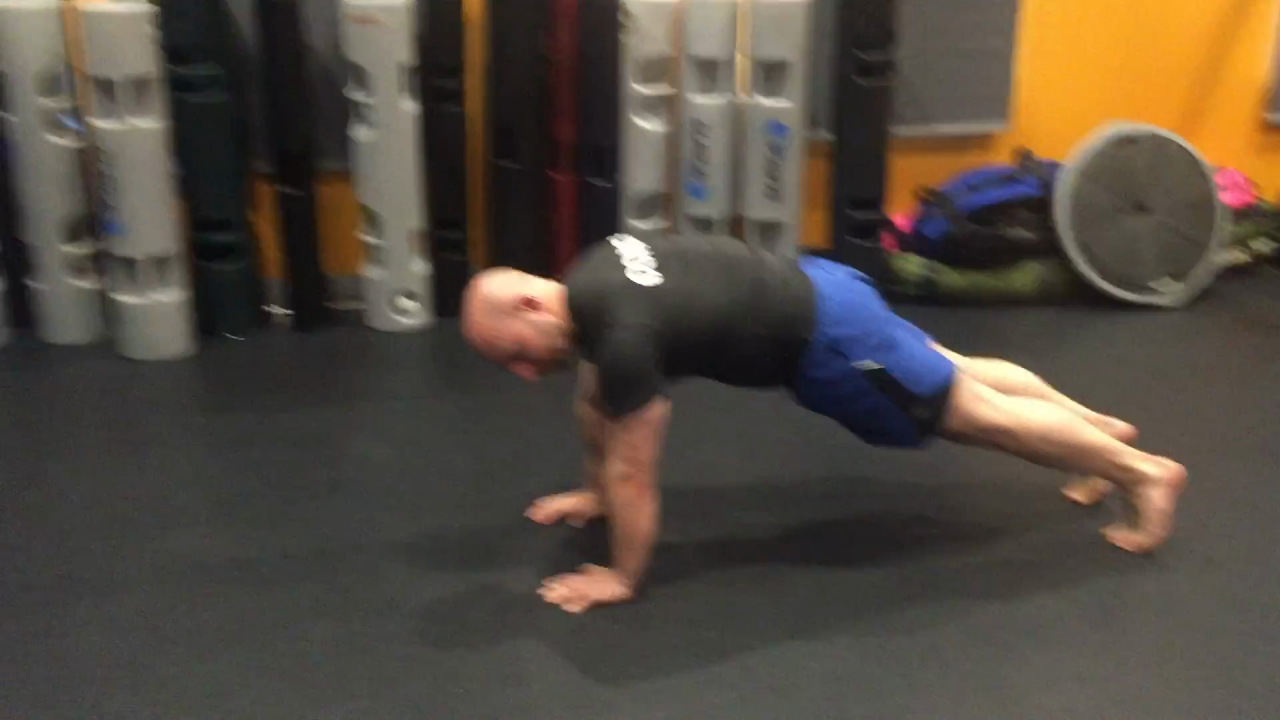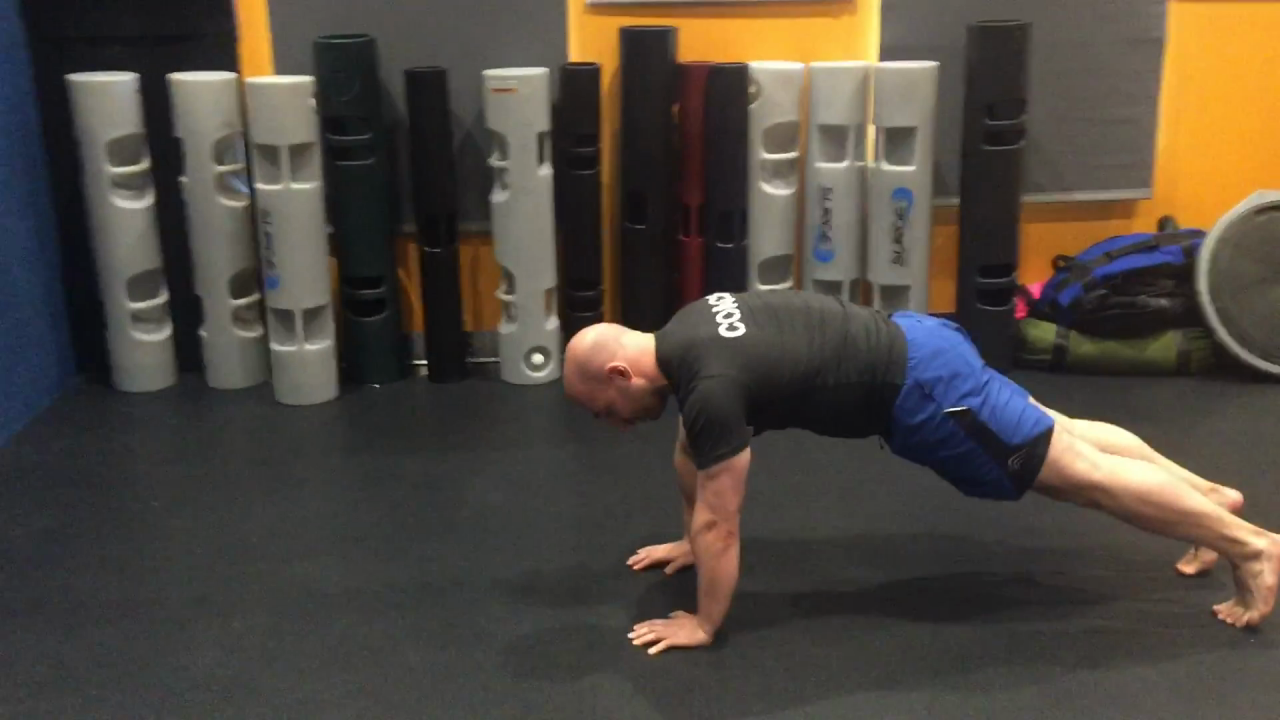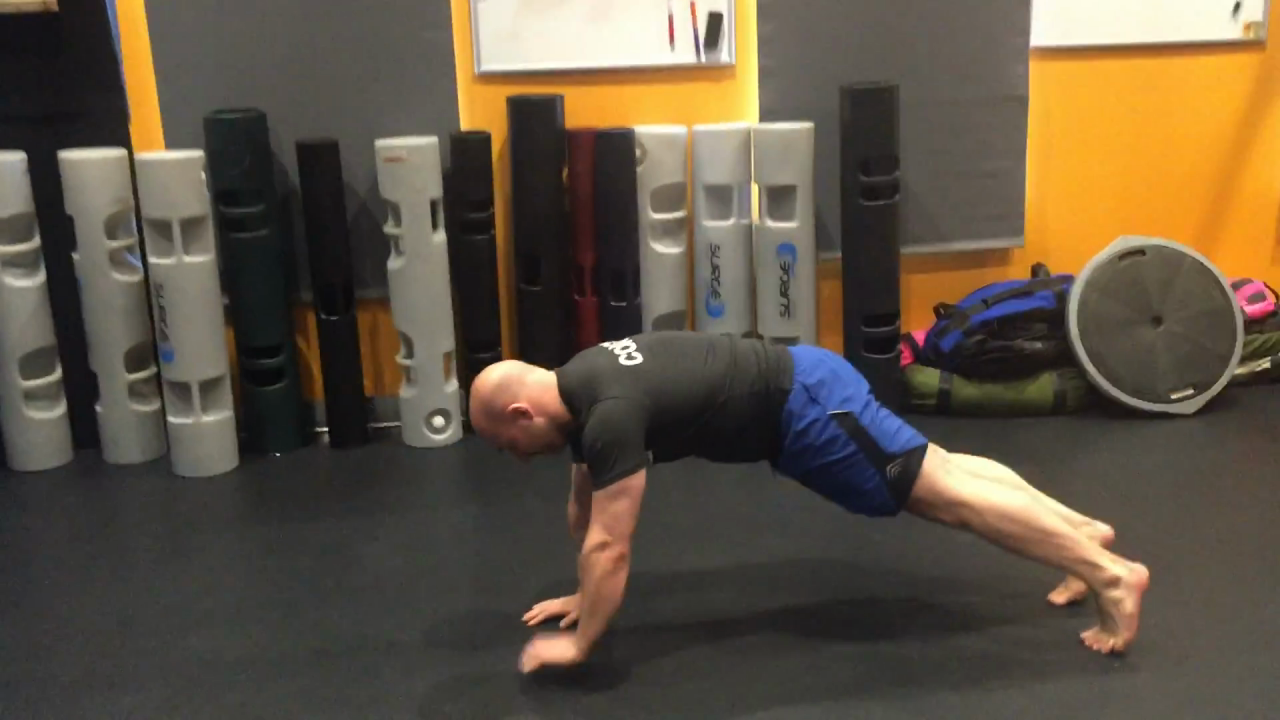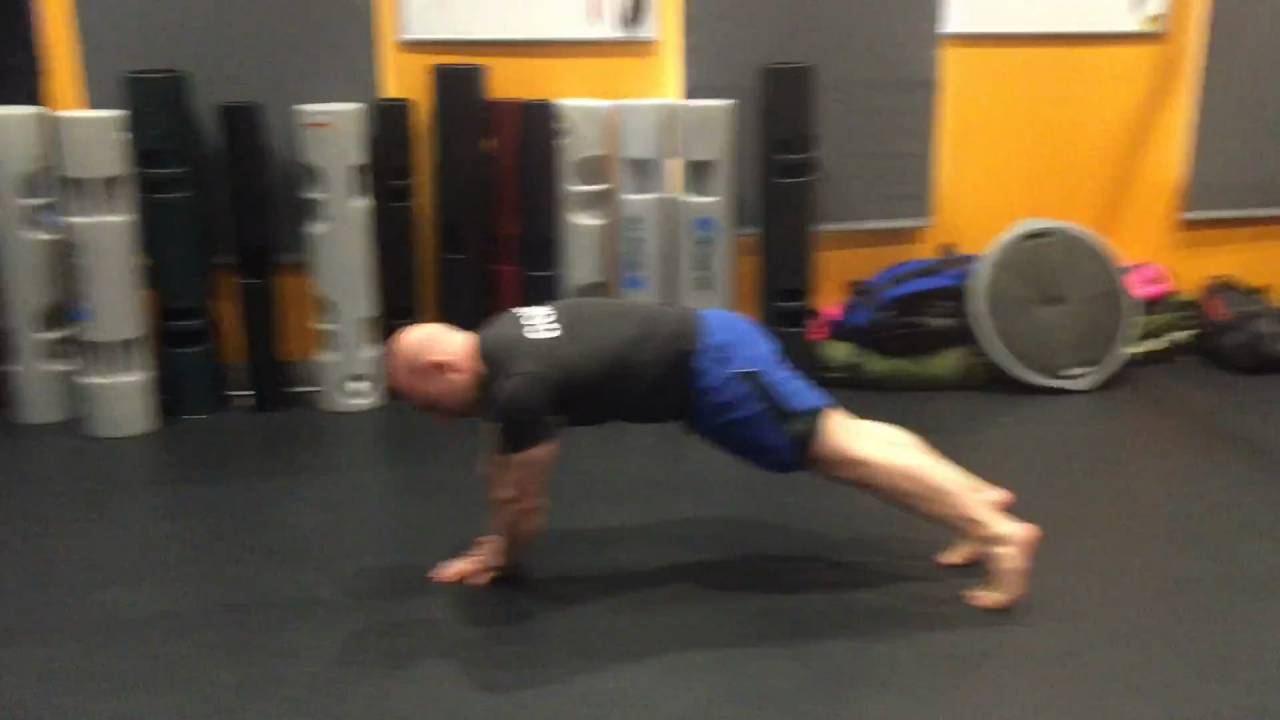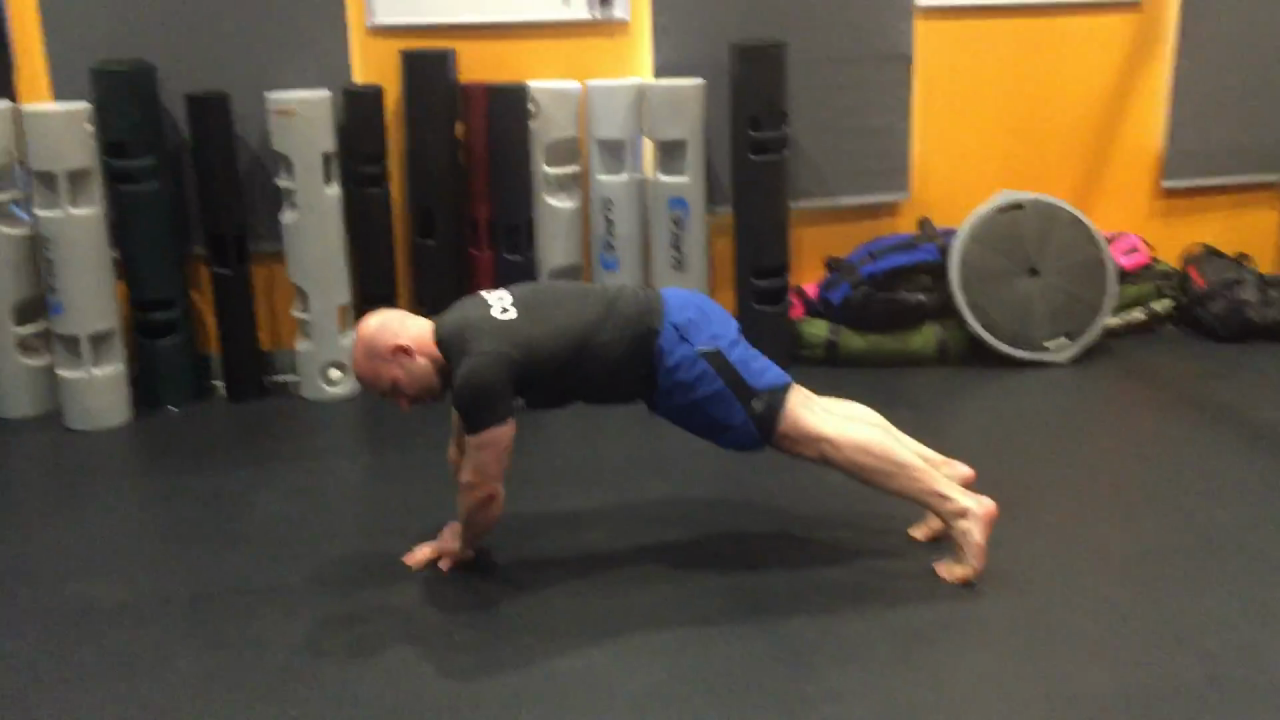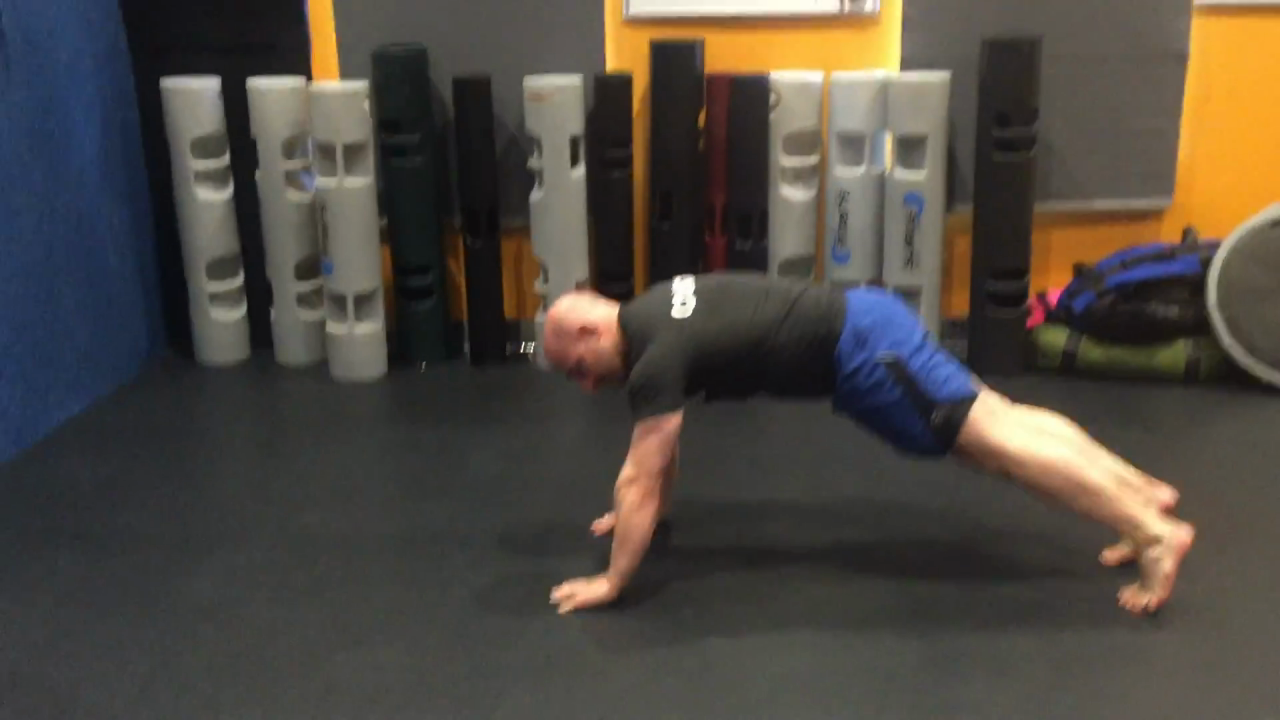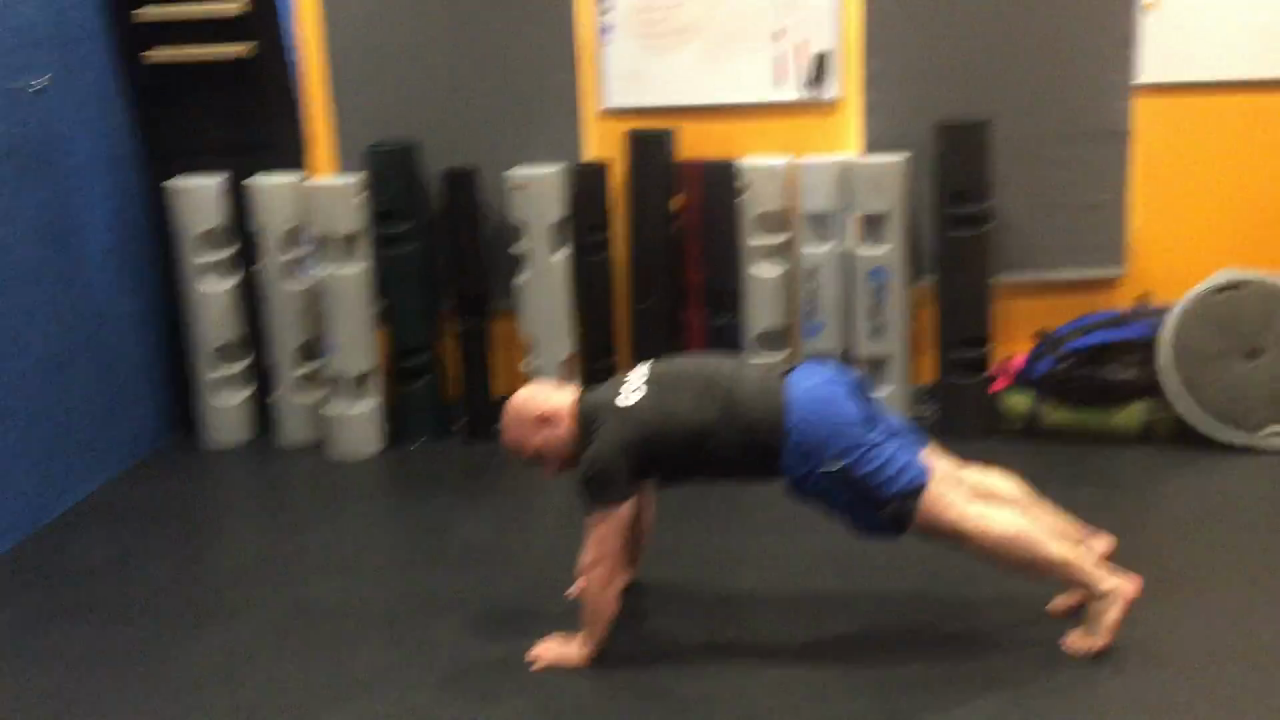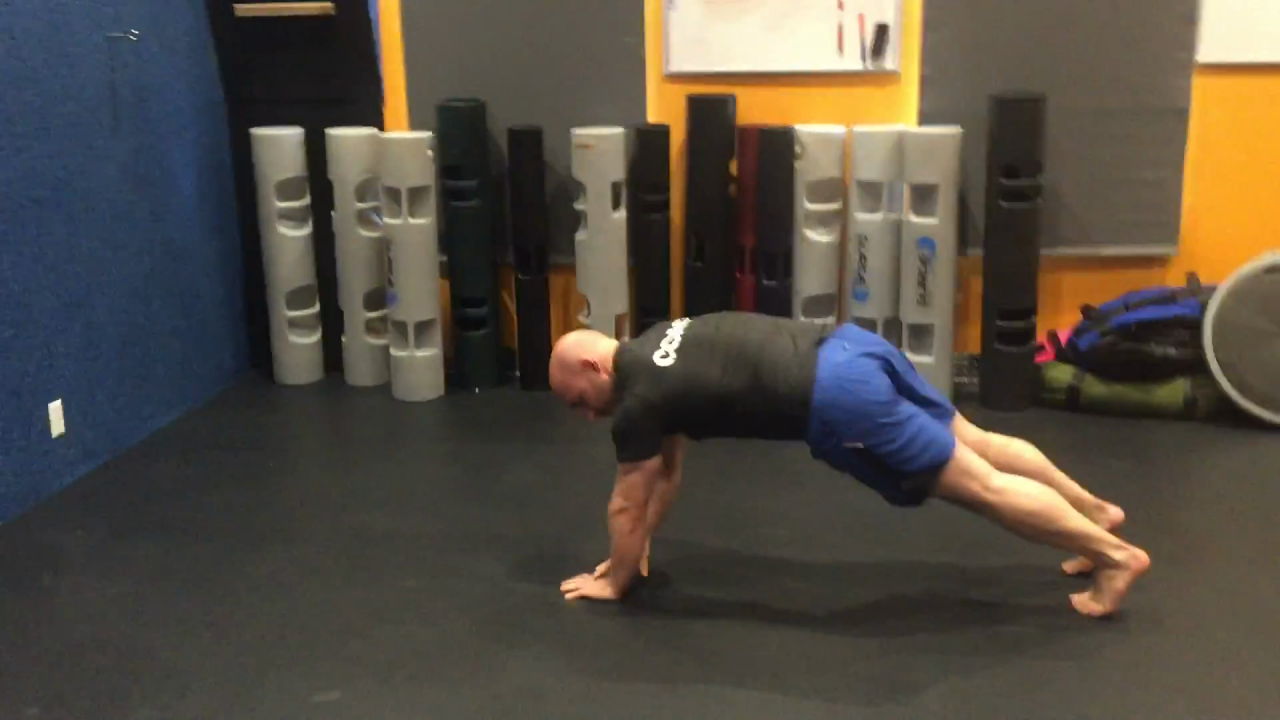
dt=0.5s
person 1, frame 1
left shoulder: (622, 332)
right shoulder: (587, 282)
left elbow: (634, 472)
right elbow: (595, 404)
left wrist: (622, 578)
right wrist: (594, 493)
left hip: (825, 343)
right hip: (814, 289)
left knee: (978, 416)
right knee: (958, 376)
left ankle: (1143, 472)
right ankle: (1104, 426)
person 1, frame 2
left shoulder: (710, 384)
right shoulder: (684, 338)
left elbow: (720, 521)
right elbow: (692, 458)
left wrist: (704, 624)
right wrist: (689, 540)
left hip: (921, 389)
right hip: (911, 345)
left knee: (1074, 471)
right knee: (1059, 434)
right ankle: (1212, 495)
person 1, frame 3
left shoulder: (609, 410)
right shoulder: (579, 388)
left elbow: (608, 543)
right elbow: (583, 505)
left wrist: (580, 642)
right wrist: (583, 592)
left hip: (804, 406)
right hip: (793, 386)
left knee: (943, 493)
right knee: (940, 469)
left ankle: (1110, 574)
right ankle: (1083, 530)
person 1, frame 4
left shoulder: (519, 383)
right shoulder: (495, 346)
left elbow: (522, 499)
right elbow: (501, 462)
left wrist: (502, 554)
right wrist: (497, 542)
left hip: (714, 371)
right hip: (708, 349)
left knee: (841, 449)
right knee: (840, 432)
left ankle: (998, 533)
right ankle: (981, 498)
person 1, frame 5
left shoulder: (478, 365)
right shoulder: (457, 329)
left elbow: (485, 487)
right elbow: (465, 450)
left wrist: (462, 543)
right wrist: (463, 526)
left hip: (675, 350)
right hip: (670, 325)
left knee: (806, 429)
right knee: (807, 410)
left ankle: (960, 507)
right ankle: (945, 472)
person 1, frame 6
left shoulder: (656, 353)
right shoulder: (649, 315)
left elbow: (639, 475)
right elbow: (662, 439)
left wrist: (611, 583)
right wrist: (645, 511)
left hip: (860, 347)
right hip: (860, 322)
left knee: (994, 439)
right knee: (997, 414)
left ankle: (1155, 537)
right ankle: (1145, 495)
person 1, frame 7
left shoulder: (605, 444)
right shoulder: (615, 404)
left elbow: (599, 558)
right elbow: (639, 498)
left wrist: (585, 644)
right wrist: (624, 570)
left hip: (809, 433)
right hip: (814, 385)
left knee: (952, 514)
right knee: (953, 476)
left ankle: (1103, 585)
right ankle: (1085, 543)
person 1, frame 8
left shoulder: (639, 398)
right shoulder: (657, 349)
left elbow: (627, 504)
right elbow: (668, 467)
left wrist: (613, 583)
right wrist: (639, 547)
left hip: (838, 400)
right hip: (850, 349)
left knee: (980, 486)
right knee: (976, 445)
left ankle: (1116, 557)
right ankle: (1098, 513)
